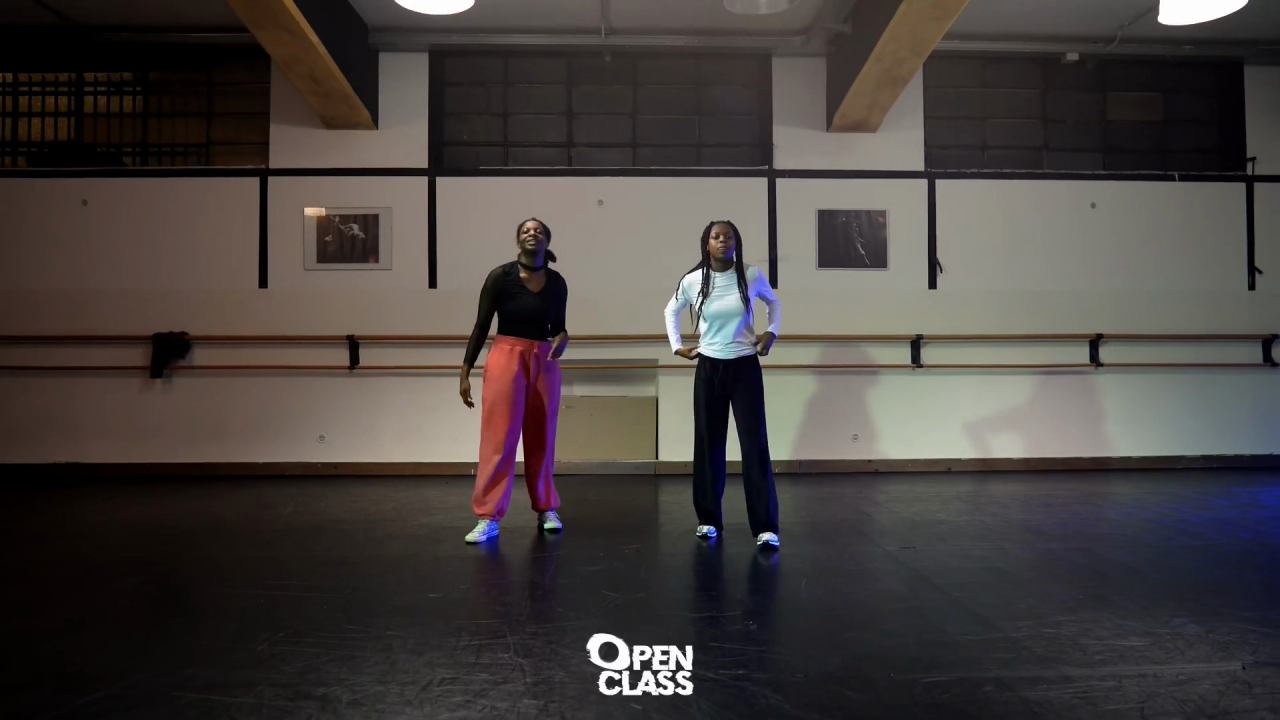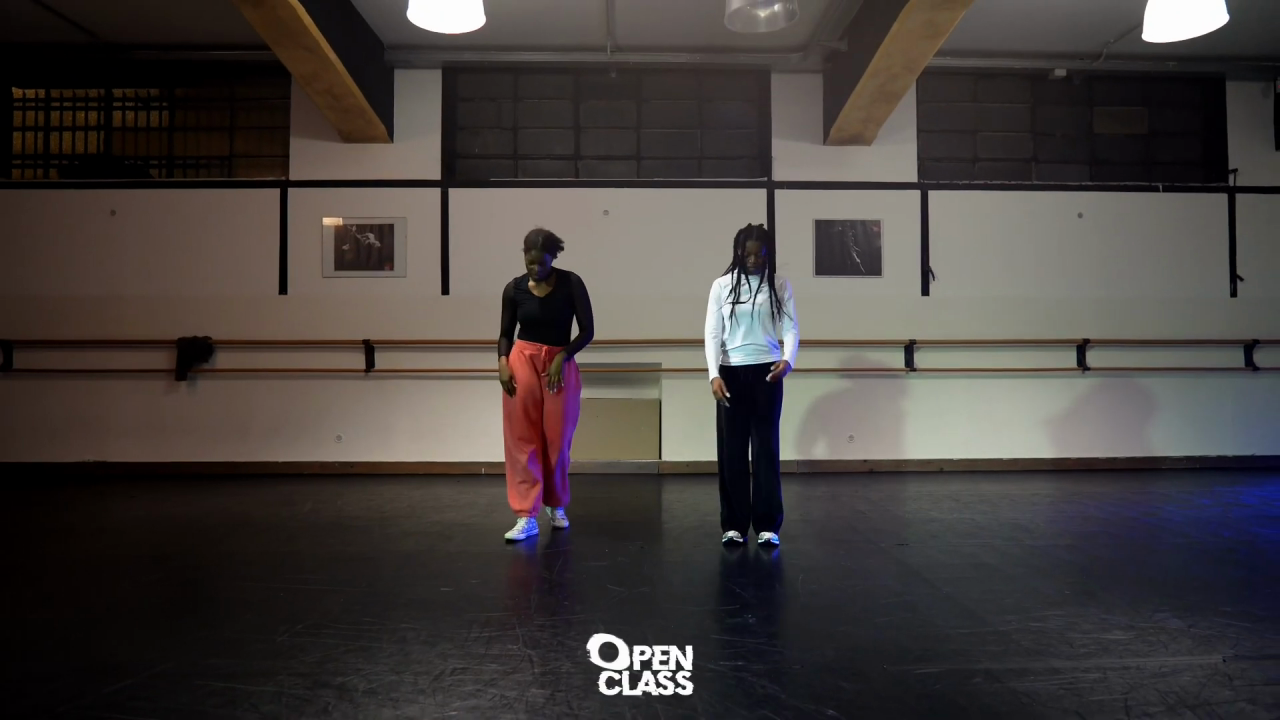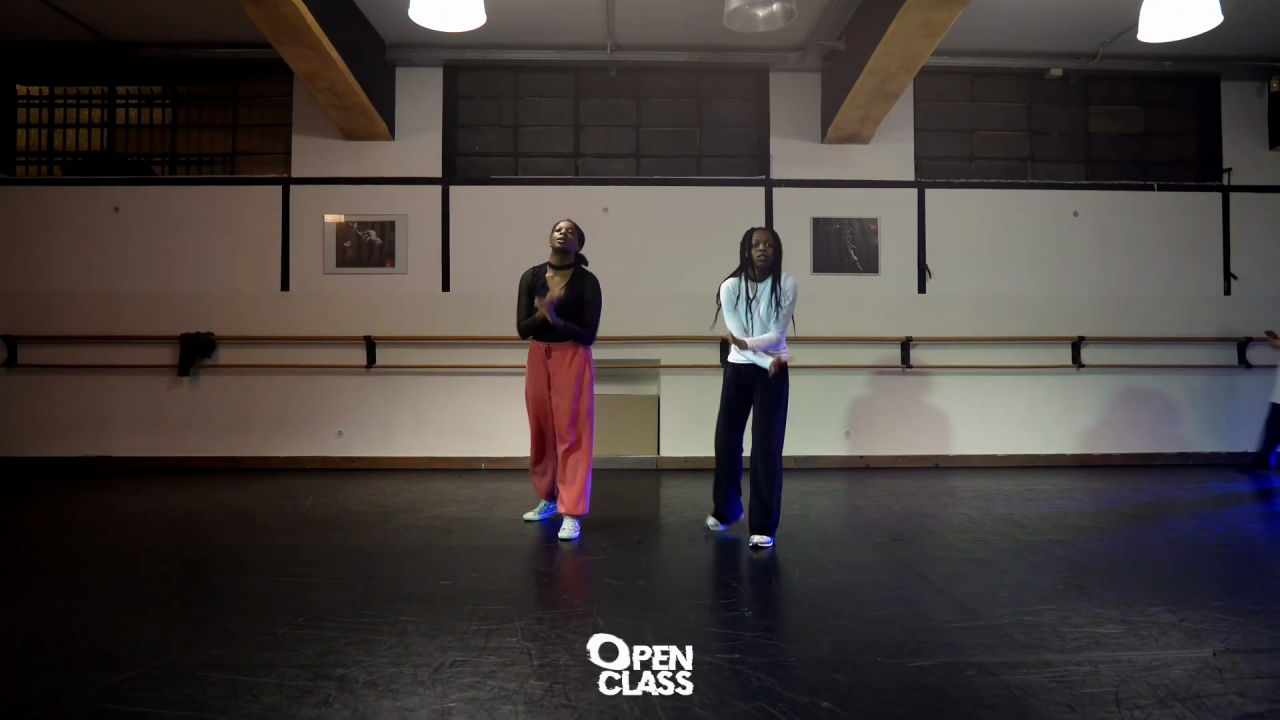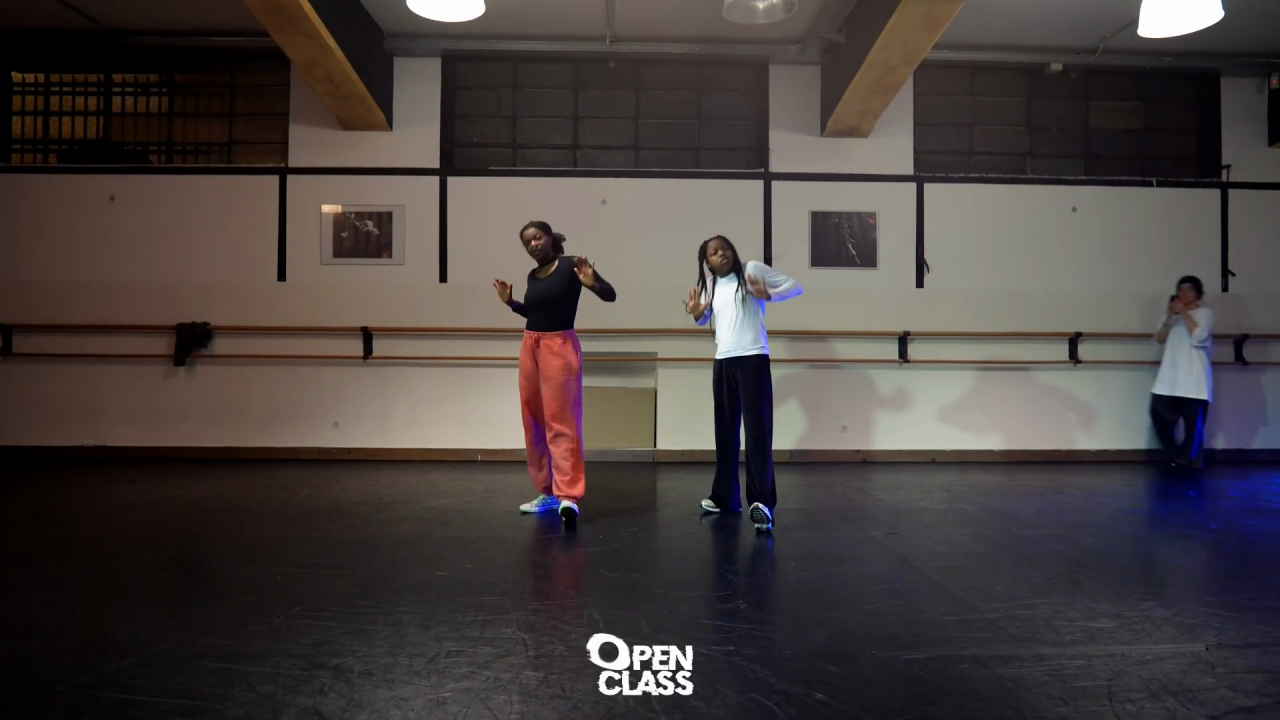
dt=1s
person 1, frame 1
left shoulder: (752, 276)
right shoulder: (692, 281)
left elbow: (773, 302)
right elbow: (671, 312)
left wrist: (772, 331)
right wrist: (677, 345)
left hip: (745, 367)
right hip: (709, 368)
left knee: (754, 443)
right knee: (709, 443)
left ankle: (765, 526)
right ankle: (709, 518)
person 1, frame 2
left shoulder: (780, 286)
right shoulder: (722, 285)
left elbow: (791, 330)
right elbow: (712, 334)
left wrist: (787, 359)
right wrist: (714, 374)
left hip: (767, 374)
right hip: (732, 373)
left knee: (765, 448)
right knee: (731, 450)
left ankle: (768, 525)
right ankle: (734, 524)
person 1, frame 3
left shoulder: (786, 284)
right shoulder: (731, 286)
left elbow: (777, 334)
right elbow: (735, 337)
left wrist: (747, 344)
right wrist: (766, 360)
left hip: (772, 371)
right hip: (739, 370)
left knee: (767, 446)
right knee: (727, 441)
left ankle: (763, 526)
right ankle: (725, 510)
person 1, frame 4
left shoulder: (752, 269)
right shoulder: (710, 285)
left elbow: (795, 286)
right elbow: (705, 318)
left wrist: (769, 294)
right wrist: (697, 314)
left hip: (753, 360)
right hip: (723, 362)
left knee: (757, 429)
right knee: (725, 430)
left ankle: (762, 501)
right ankle: (725, 496)
person 2, frame 1
left shoulder: (557, 282)
right shoulder: (500, 276)
right elbow: (481, 325)
left wrist: (562, 337)
right wrist: (465, 372)
left hip: (544, 363)
right hip: (506, 359)
left knee: (541, 440)
right knee: (499, 440)
left ankle: (547, 509)
right ankle: (488, 518)
person 2, frame 2
left shoulder: (571, 283)
right shoulder: (514, 288)
left elbow: (587, 331)
right elbow: (506, 333)
left wrist: (562, 356)
right wrist: (503, 361)
left hip: (559, 366)
right hip: (522, 363)
left knee: (558, 441)
right knee: (523, 441)
left ankle: (556, 505)
right ankle: (526, 517)
person 2, frame 3
left shoulder: (587, 282)
right shoulder: (531, 277)
left elbow: (589, 335)
right elbow: (522, 329)
left wrist: (556, 318)
right wrist: (545, 308)
left hip: (572, 360)
right hip: (538, 358)
left knee: (571, 436)
right knee: (541, 434)
left ankle: (572, 513)
right ankle: (549, 498)
person 2, frame 4
left shoulder: (572, 265)
right shoulder: (532, 276)
left elbow: (611, 295)
left wrist: (591, 284)
right wrist: (510, 302)
left hip: (560, 347)
right hip: (530, 348)
left knee: (561, 422)
right knee: (534, 422)
left ankle: (568, 496)
right ankle: (547, 491)
